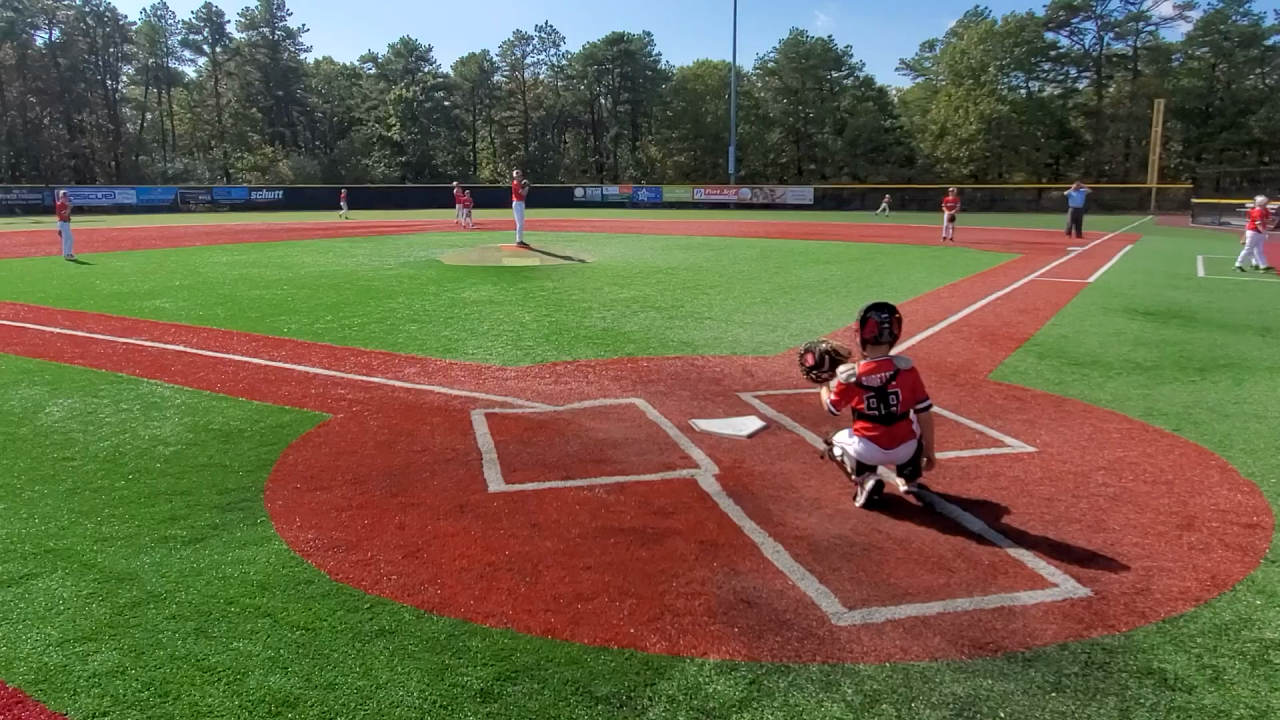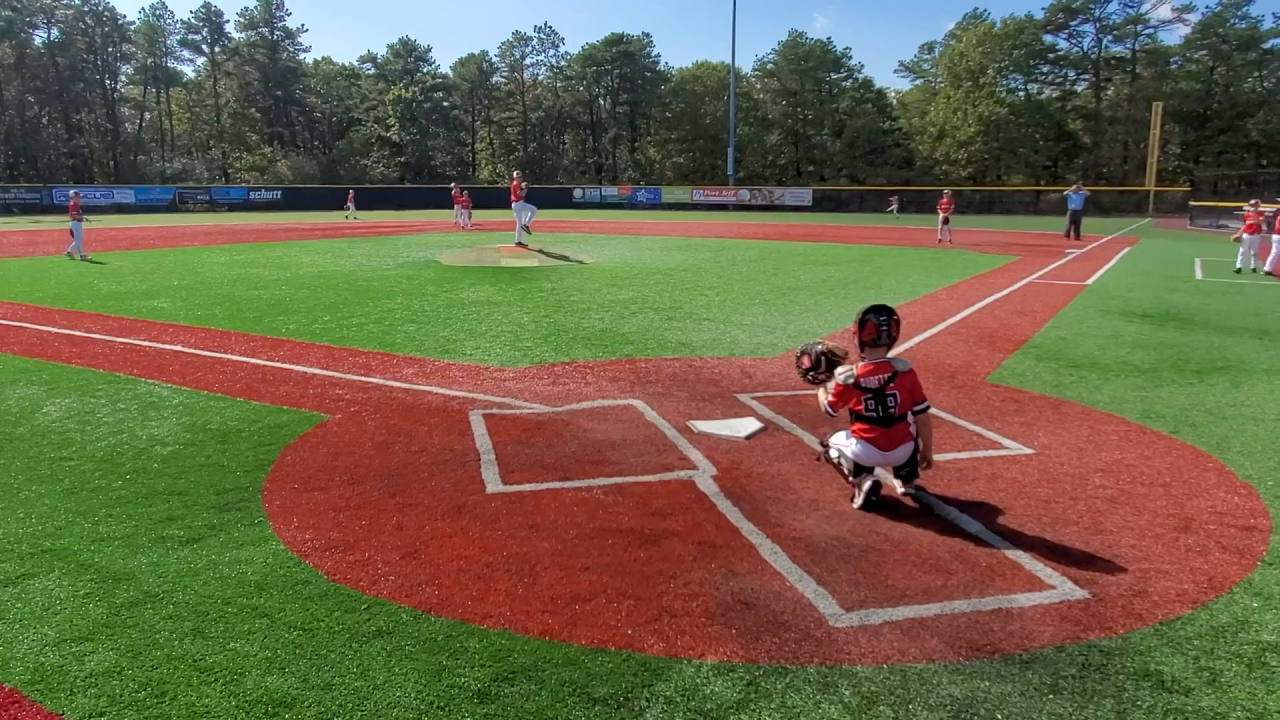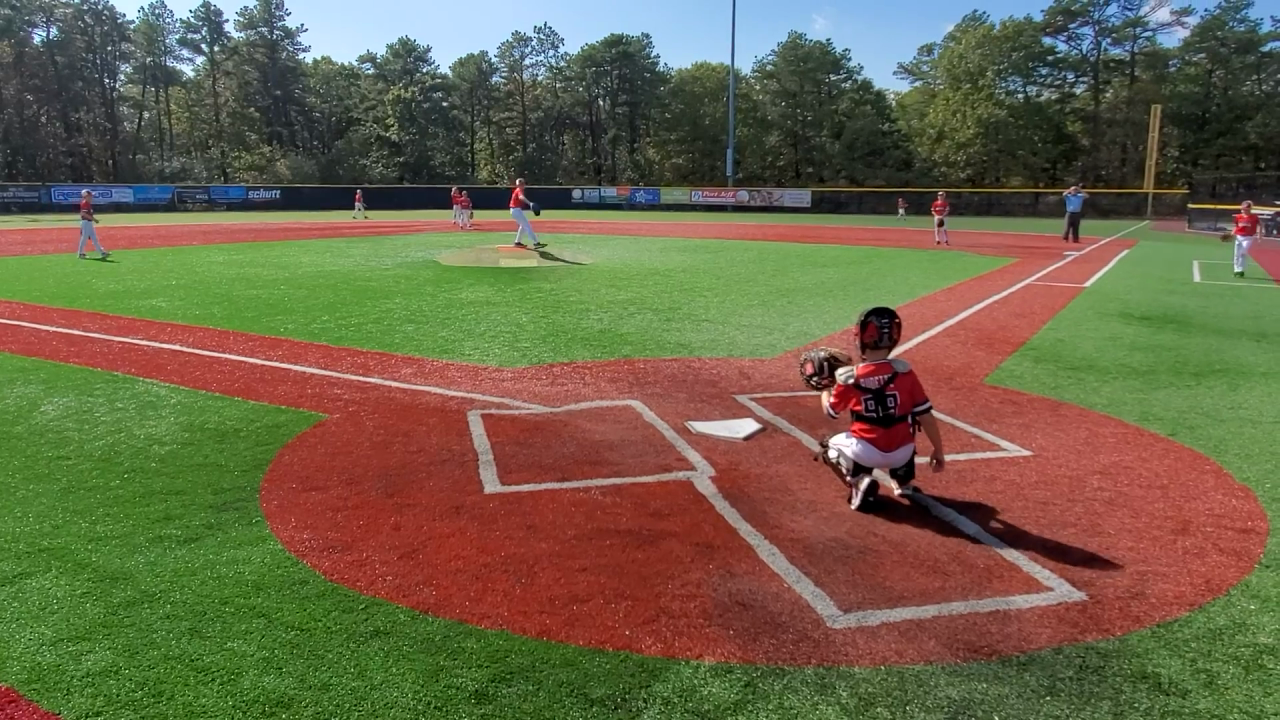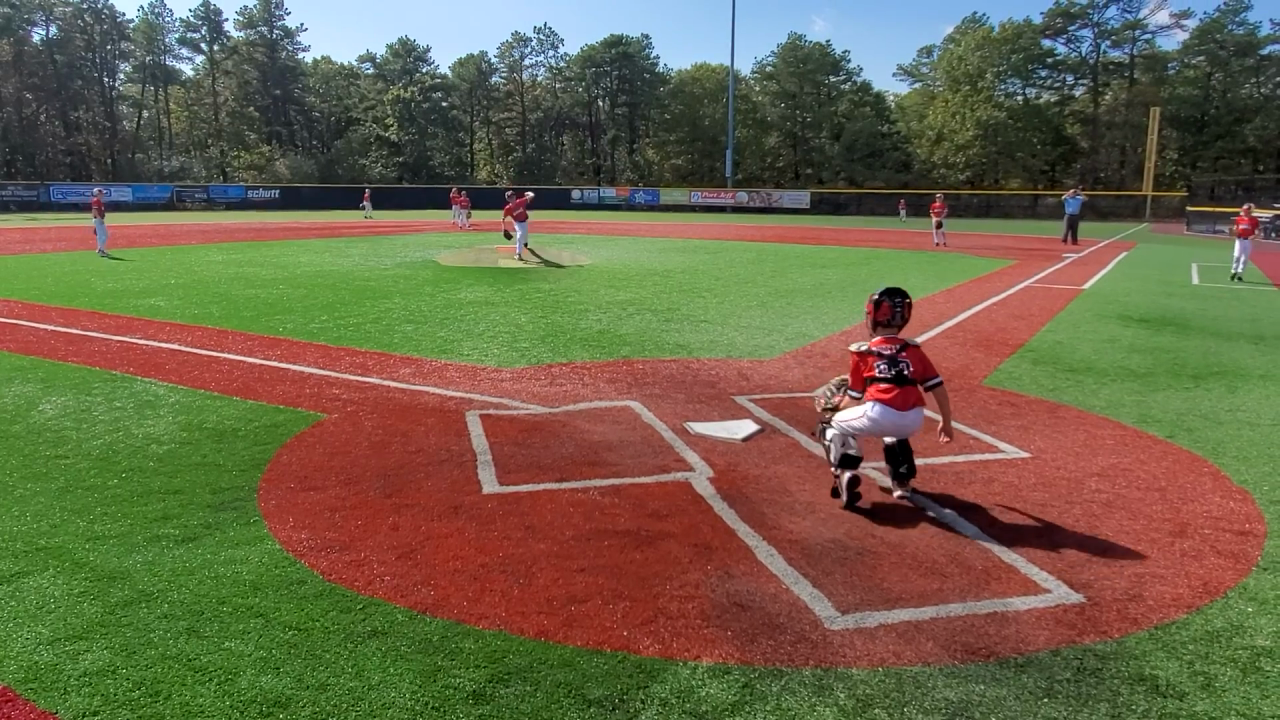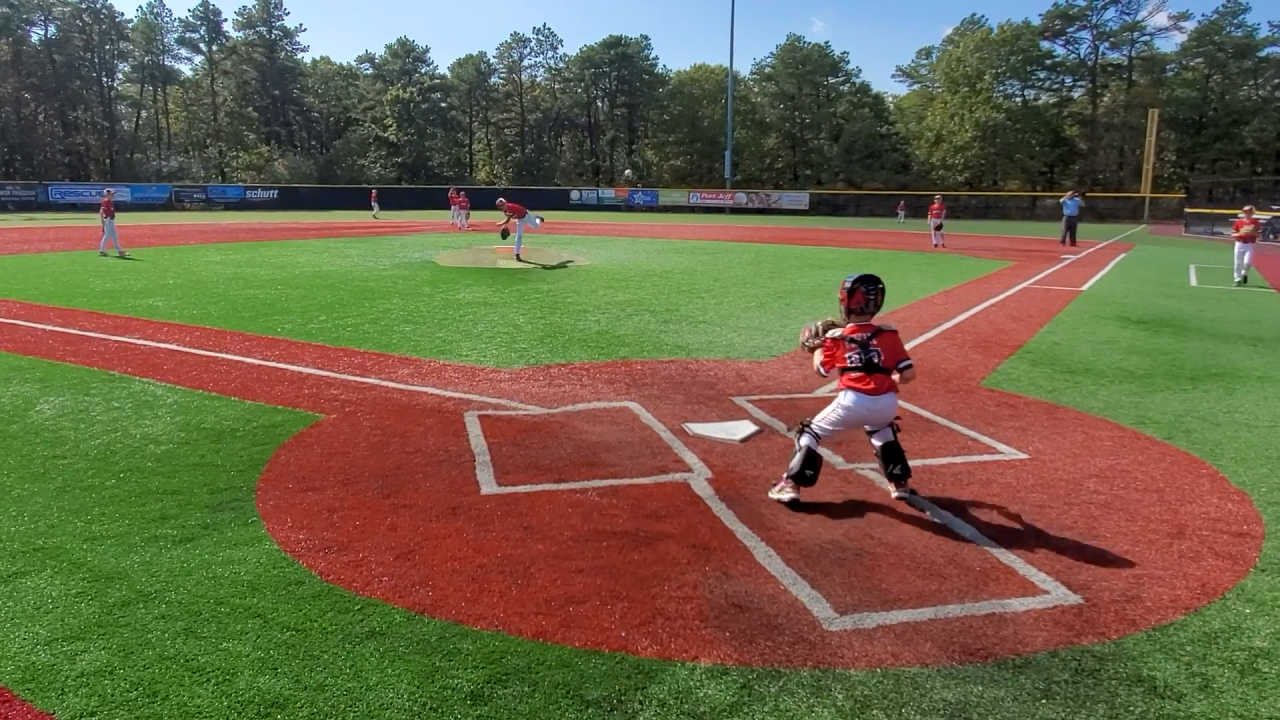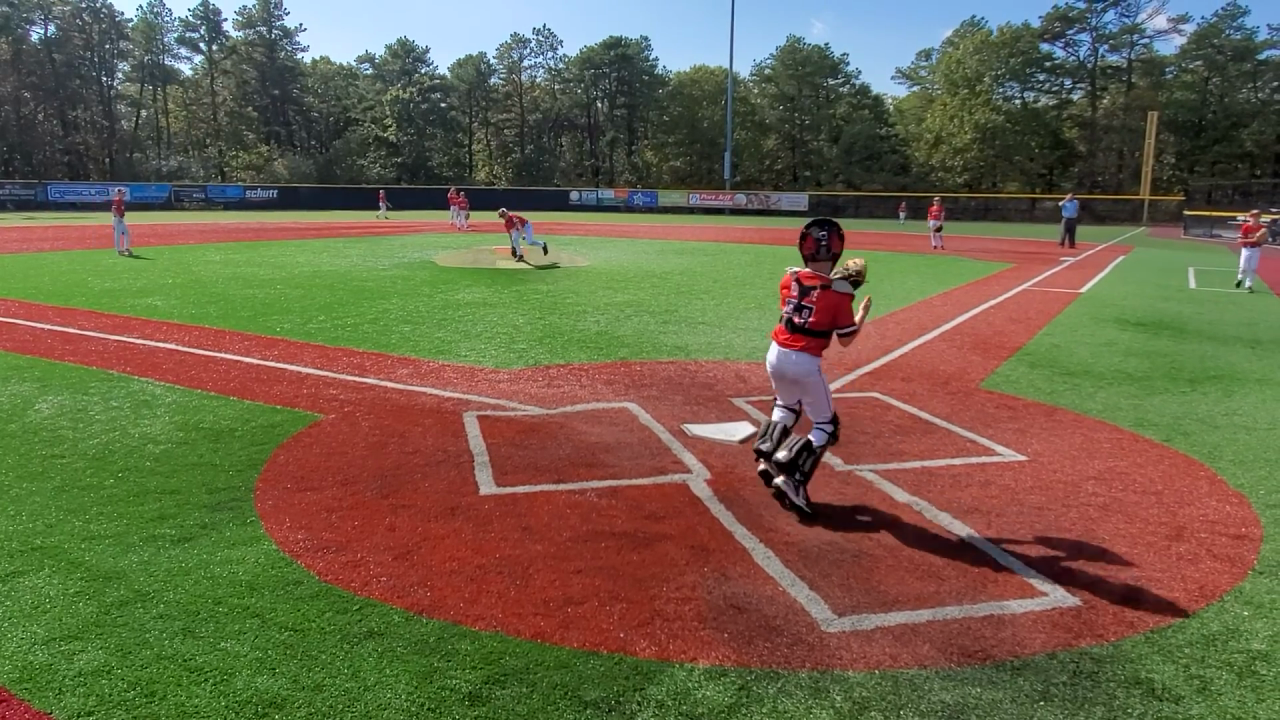
dt=0.4s
person 1, frame 1
left shoulder: (850, 375)
right shoulder: (906, 368)
left elbow: (831, 408)
right elbow: (924, 415)
left wrist: (824, 383)
right wrist: (929, 450)
left hip: (868, 451)
right hip: (905, 449)
left knee: (836, 442)
right knee: (916, 420)
left ankle: (865, 479)
right ankle: (909, 477)
person 1, frame 2
left shoulder: (848, 377)
right shoulder: (904, 371)
left elbow: (828, 409)
right elbow: (922, 417)
left wrist: (821, 384)
right wrist: (927, 450)
left hip: (866, 452)
right hip: (902, 451)
left knee: (831, 445)
left ankle: (862, 481)
right ankle: (906, 479)
person 1, frame 3
left shoulder: (849, 378)
right shoulder: (904, 372)
left elbow: (830, 411)
right elbow: (926, 417)
left wrist: (824, 389)
right wrist: (938, 450)
left hip: (866, 453)
right hip: (902, 453)
left knee: (830, 447)
left ankle: (859, 480)
right ankle: (903, 479)
person 1, frame 4
left shoulder: (862, 352)
right shoulder: (914, 350)
left elbow: (853, 399)
right elbow: (938, 388)
left wrist: (835, 405)
right wrist: (946, 423)
left hip: (879, 414)
right hip: (913, 420)
left knee: (831, 427)
left ankle: (845, 474)
right ankle: (901, 482)
person 1, frame 5
left shoulder: (836, 338)
right shoulder: (889, 335)
left elbow: (821, 369)
right elbow: (909, 375)
left wrist: (817, 348)
right wrist: (893, 378)
left hip: (853, 402)
right hip: (886, 405)
left knee: (811, 432)
right knee: (880, 427)
left ankle: (791, 484)
right ankle: (899, 482)
person 1, frame 6
left shoulder: (790, 278)
right shoulder: (840, 292)
right elbow: (846, 340)
right wrist: (861, 315)
left hip: (776, 355)
right hip: (805, 363)
left knee: (787, 405)
right knee: (824, 424)
left ankle: (768, 458)
right ankle: (791, 478)
